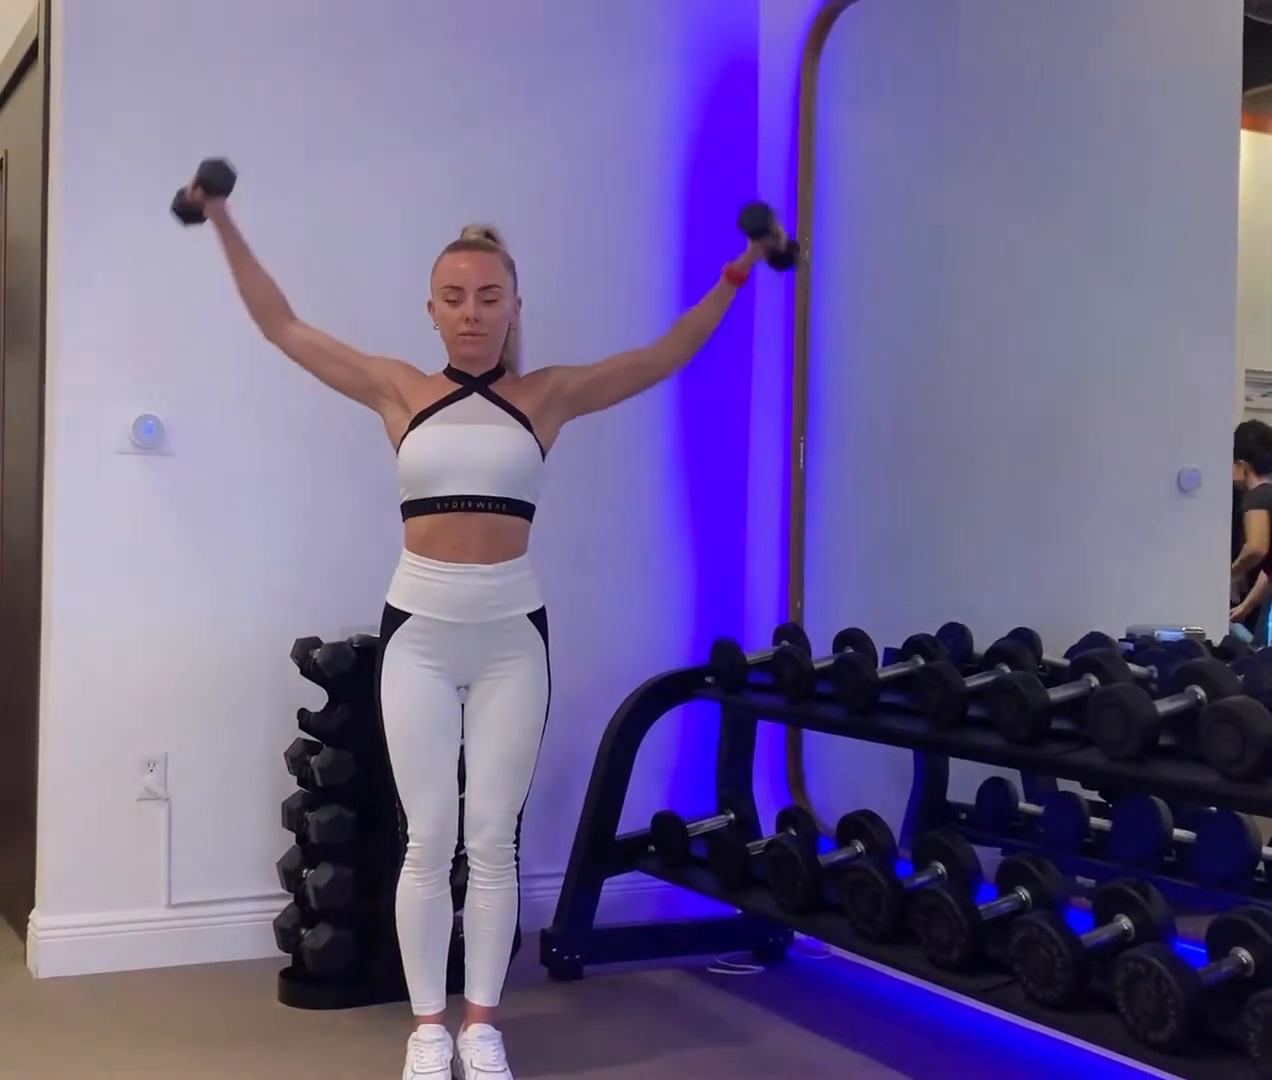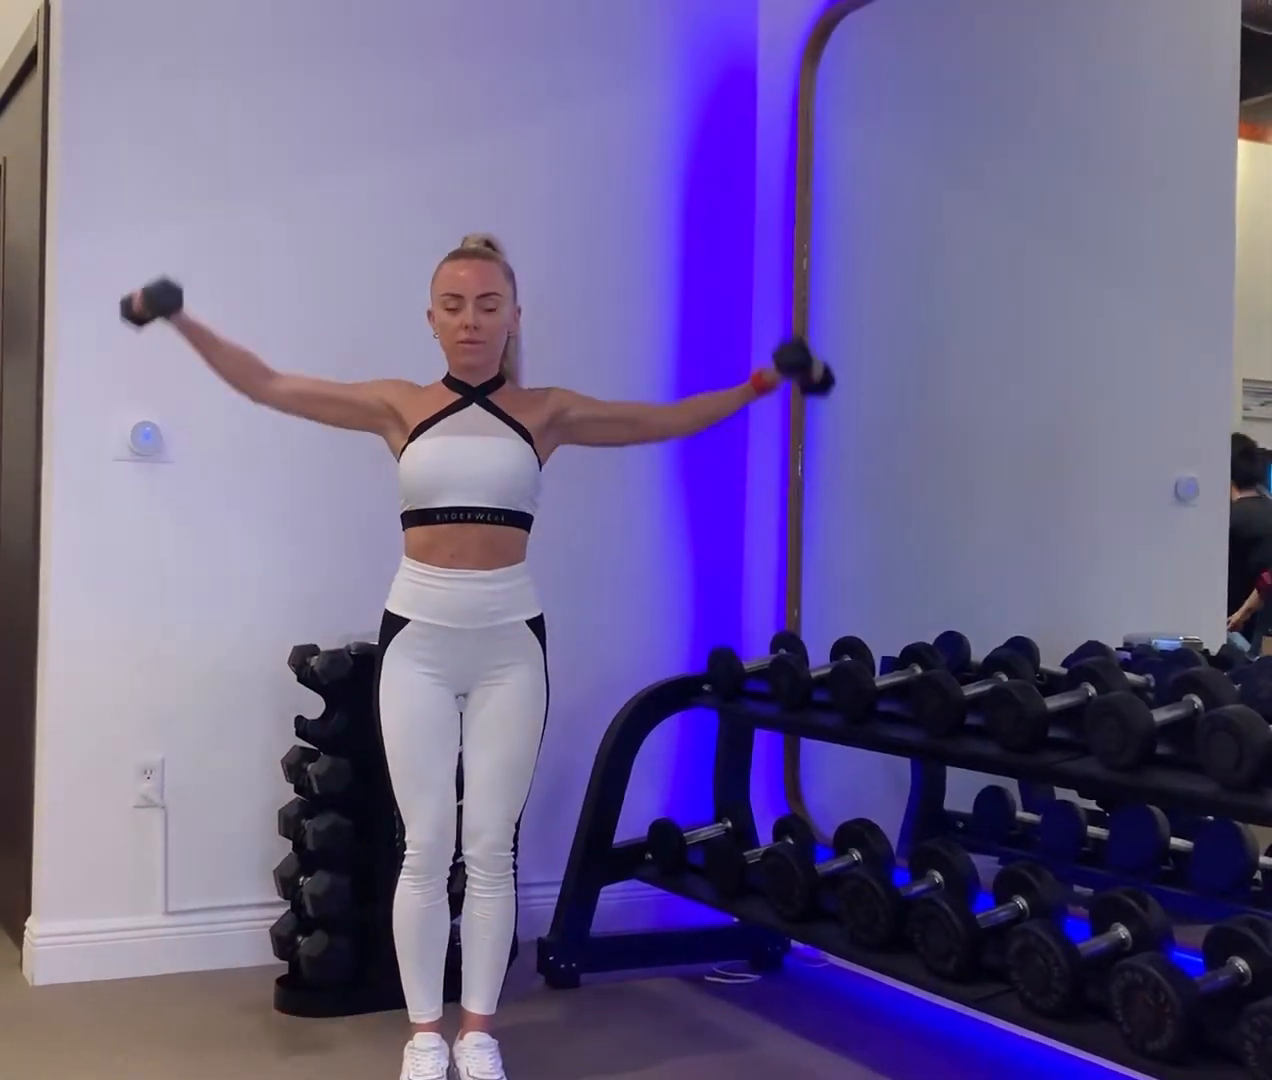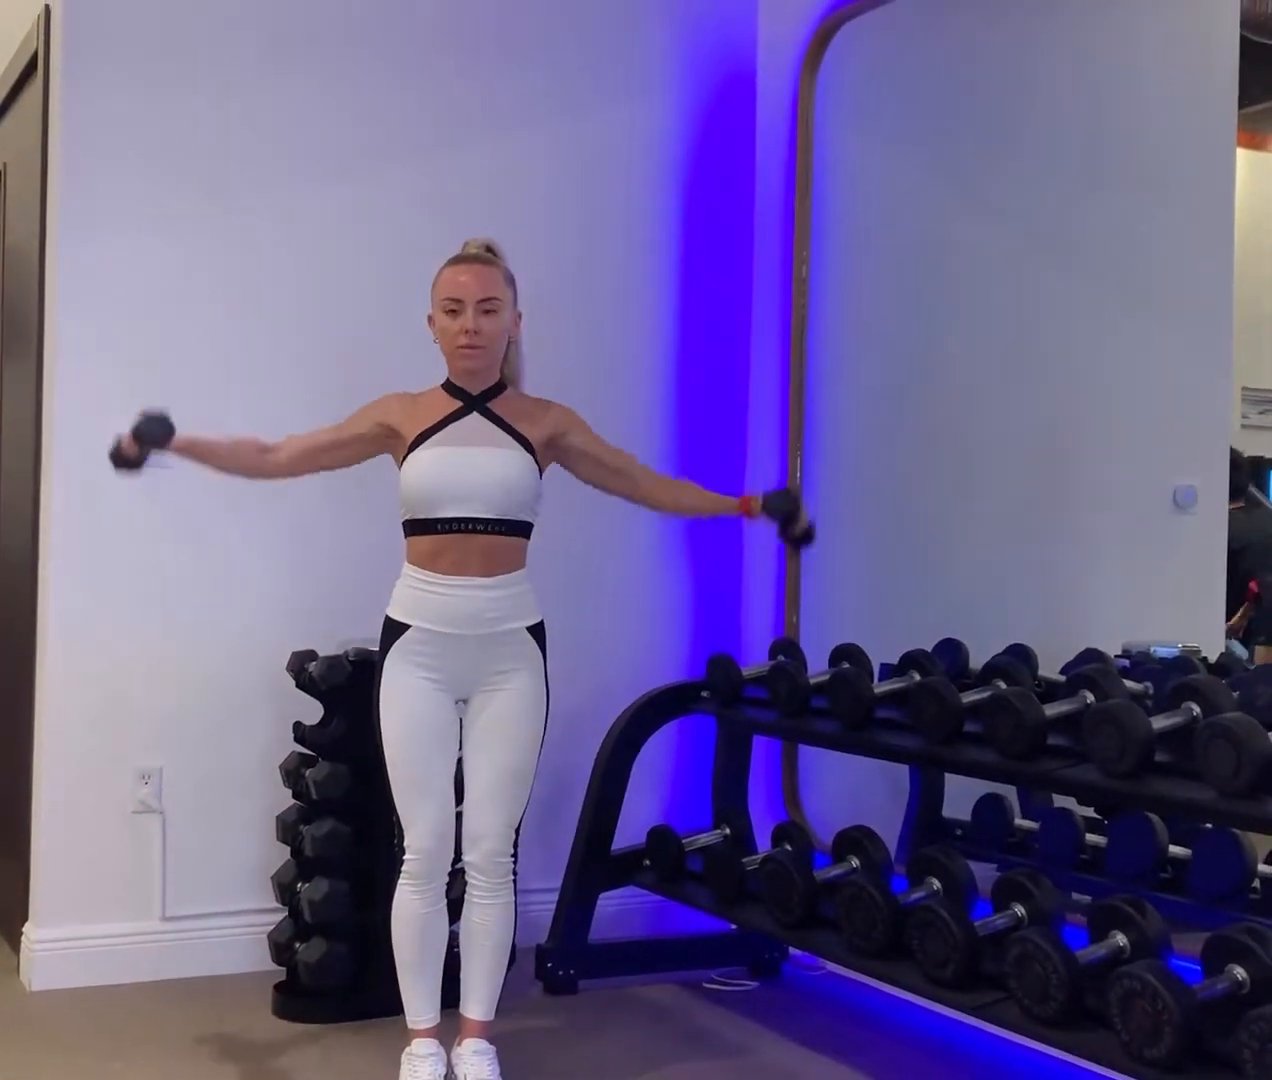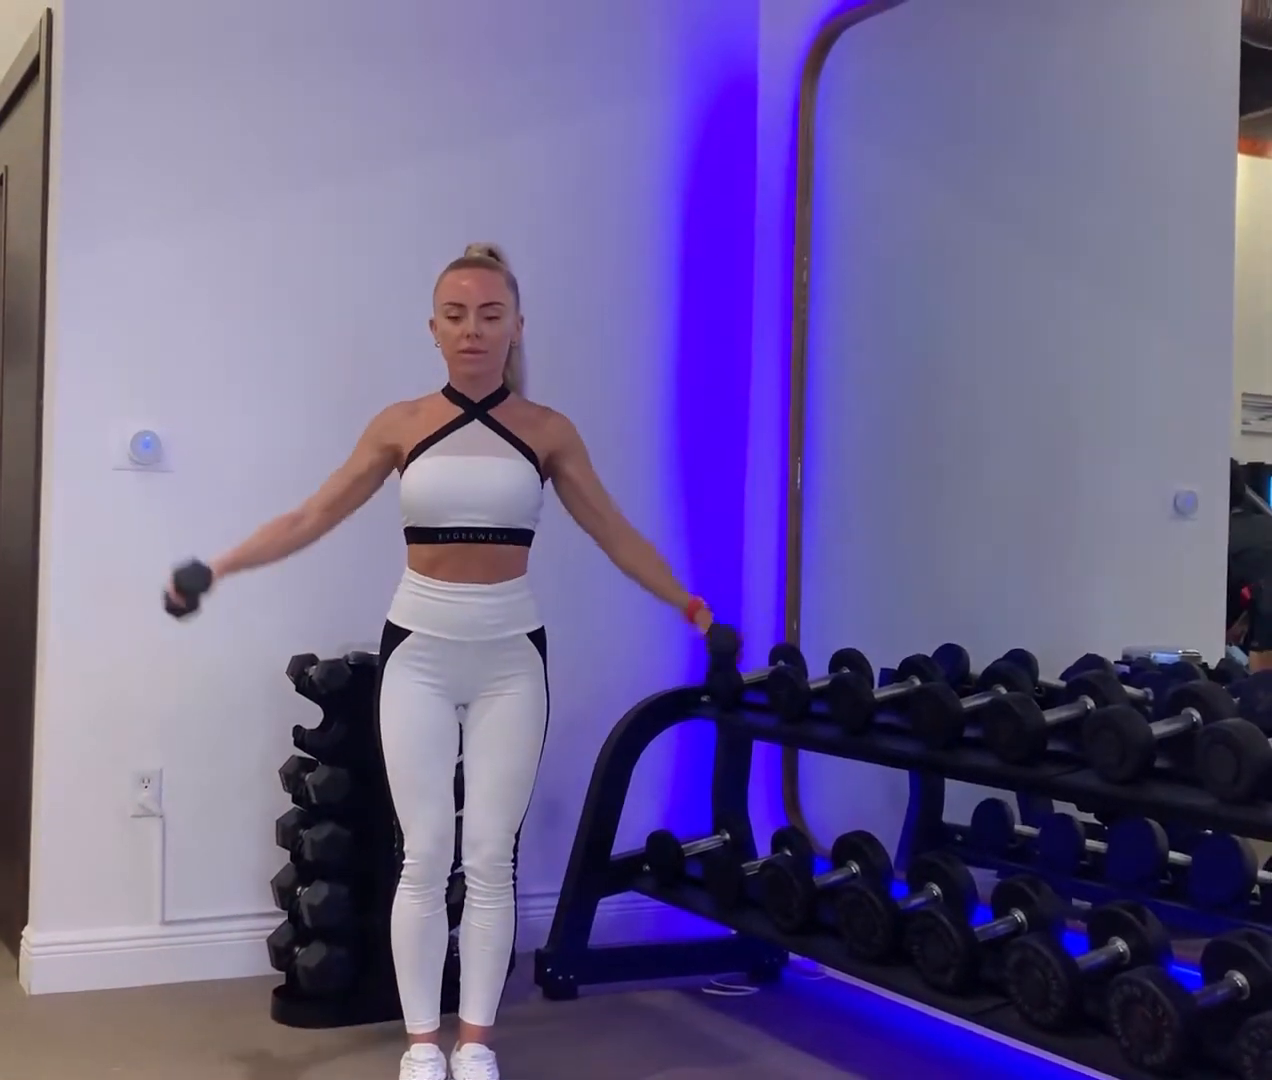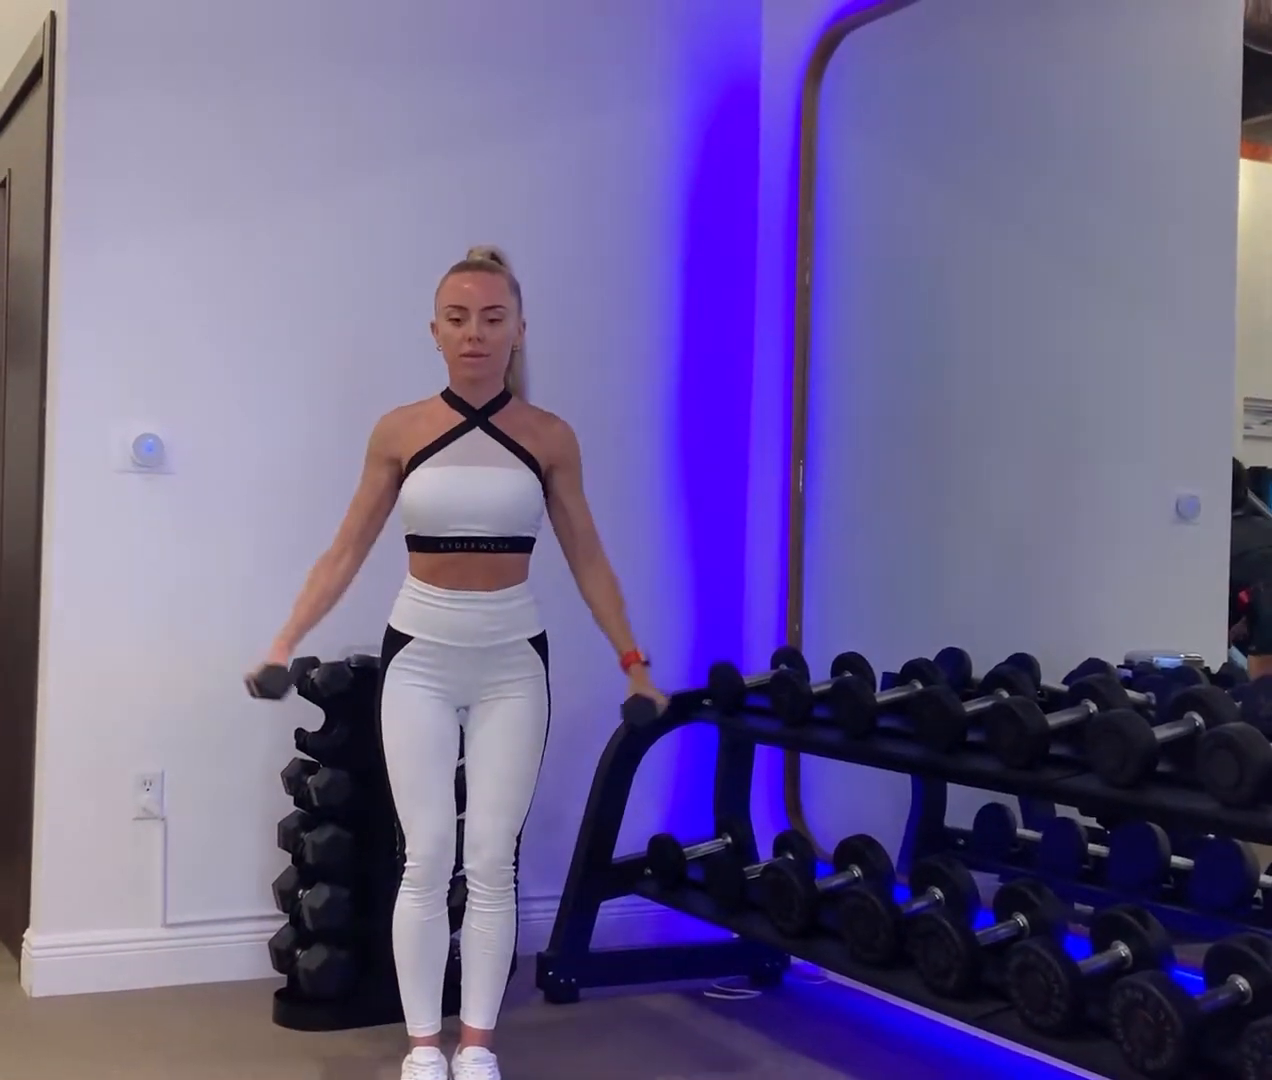
dt=0.2s
person 1, frame 1
left shoulder: (544, 395)
right shoulder: (399, 389)
left elbow: (669, 355)
right elbow: (282, 327)
left wrist: (737, 272)
right wrist: (223, 221)
left hip: (511, 634)
right hip: (419, 631)
left knee: (493, 840)
right knee: (428, 839)
person 1, frame 2
left shoulder: (545, 411)
right shoulder: (398, 404)
left elbow: (669, 418)
right elbow: (267, 385)
left wrist: (757, 384)
right wrist: (182, 319)
left hip: (509, 642)
right hip: (417, 638)
left knee: (491, 848)
right knee: (426, 847)
person 1, frame 3
left shoulder: (545, 421)
right shoulder: (401, 415)
left elbow: (650, 484)
right elbow: (274, 457)
left wrist: (747, 506)
right wrist: (175, 443)
left hip: (510, 648)
right hip: (419, 644)
left knee: (491, 853)
right knee: (425, 851)
person 1, frame 4
left shoulder: (547, 430)
right shoulder: (399, 424)
left elbow: (617, 535)
right elbow: (312, 517)
left wrist: (694, 606)
right wrist: (221, 565)
left hip: (510, 655)
right hip: (419, 650)
left knee: (490, 858)
right knee: (425, 855)
person 1, frame 5
left shoulder: (550, 436)
right shoulder: (400, 431)
left elbow: (587, 559)
right elbow: (347, 550)
left wrist: (632, 659)
right wrist: (285, 638)
left hip: (512, 662)
right hip: (420, 656)
left knee: (493, 861)
right knee: (426, 857)
